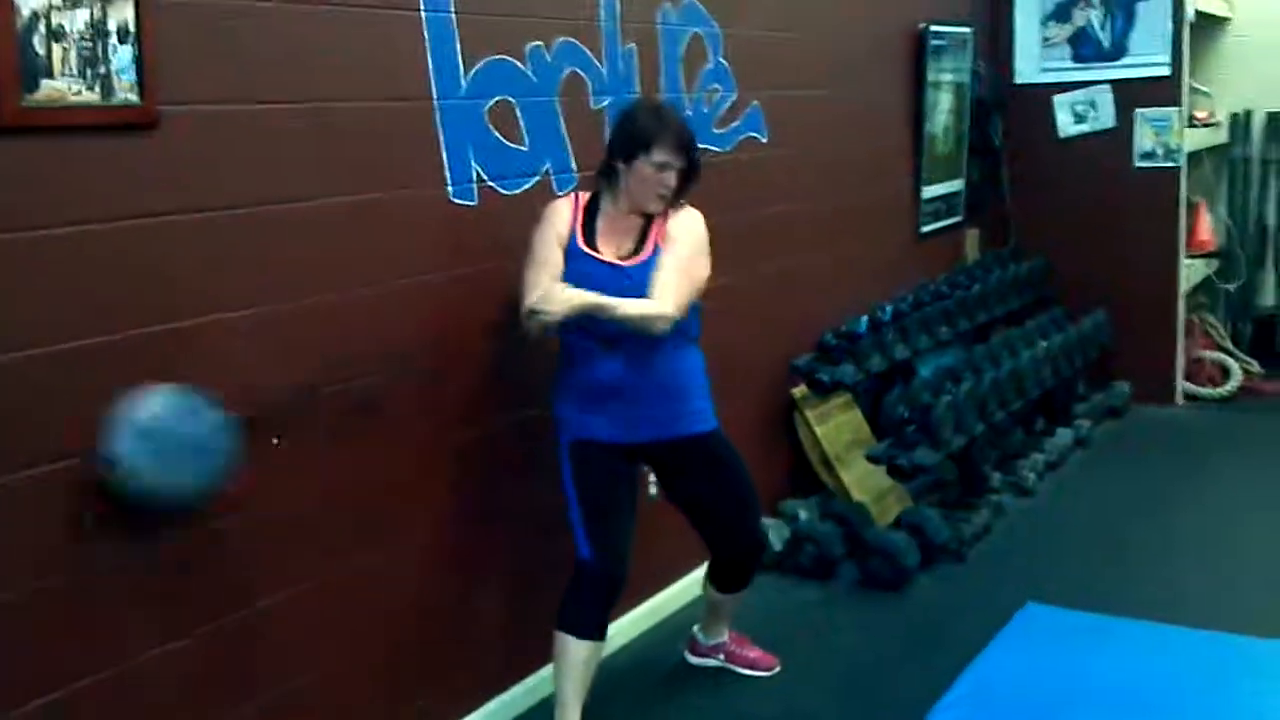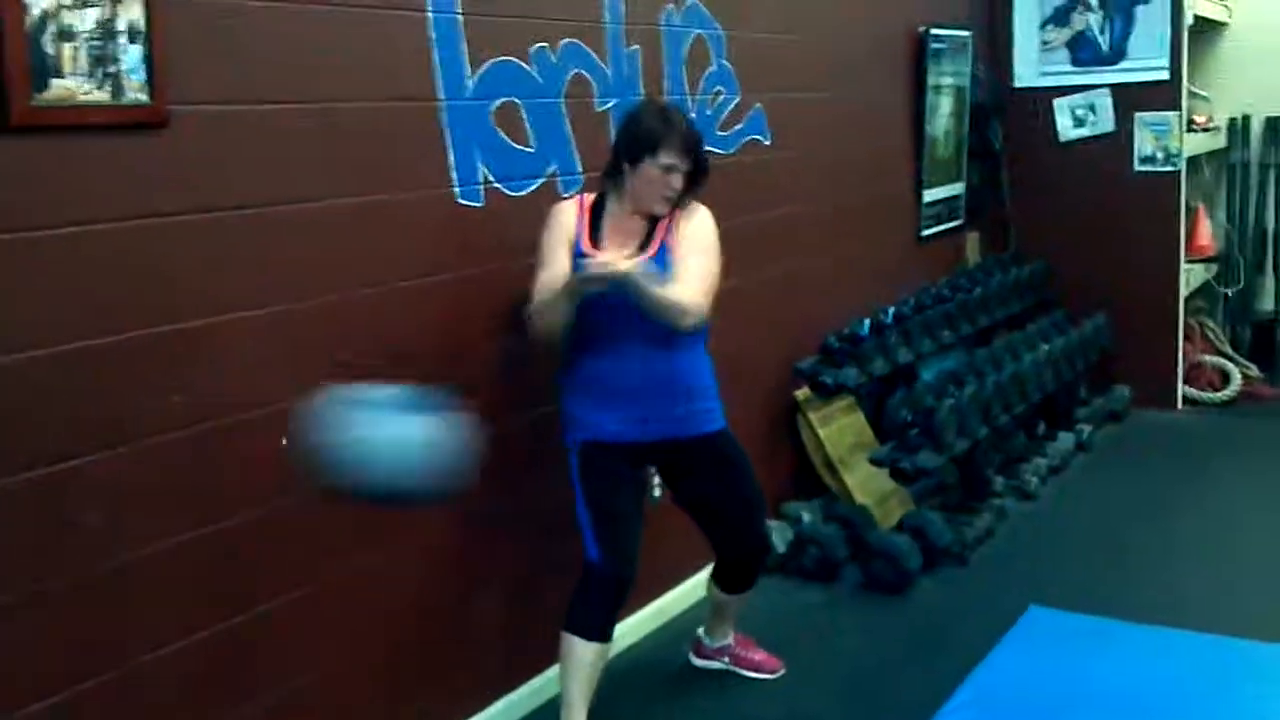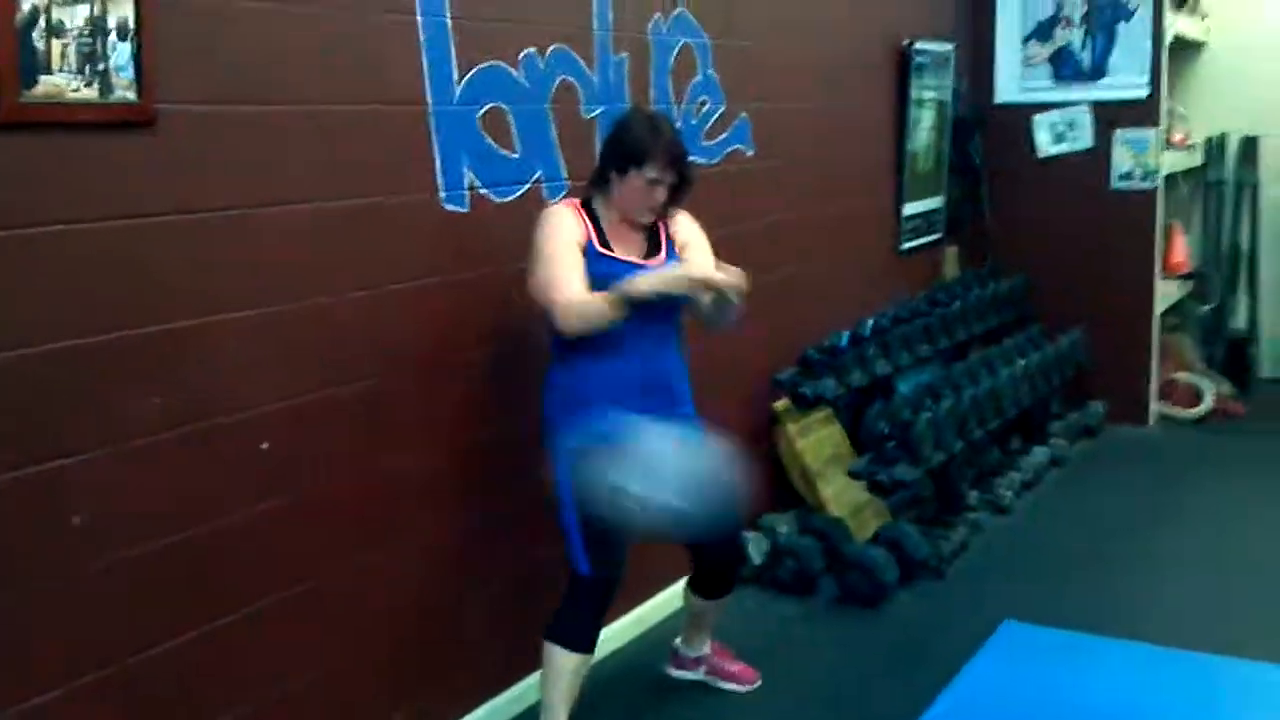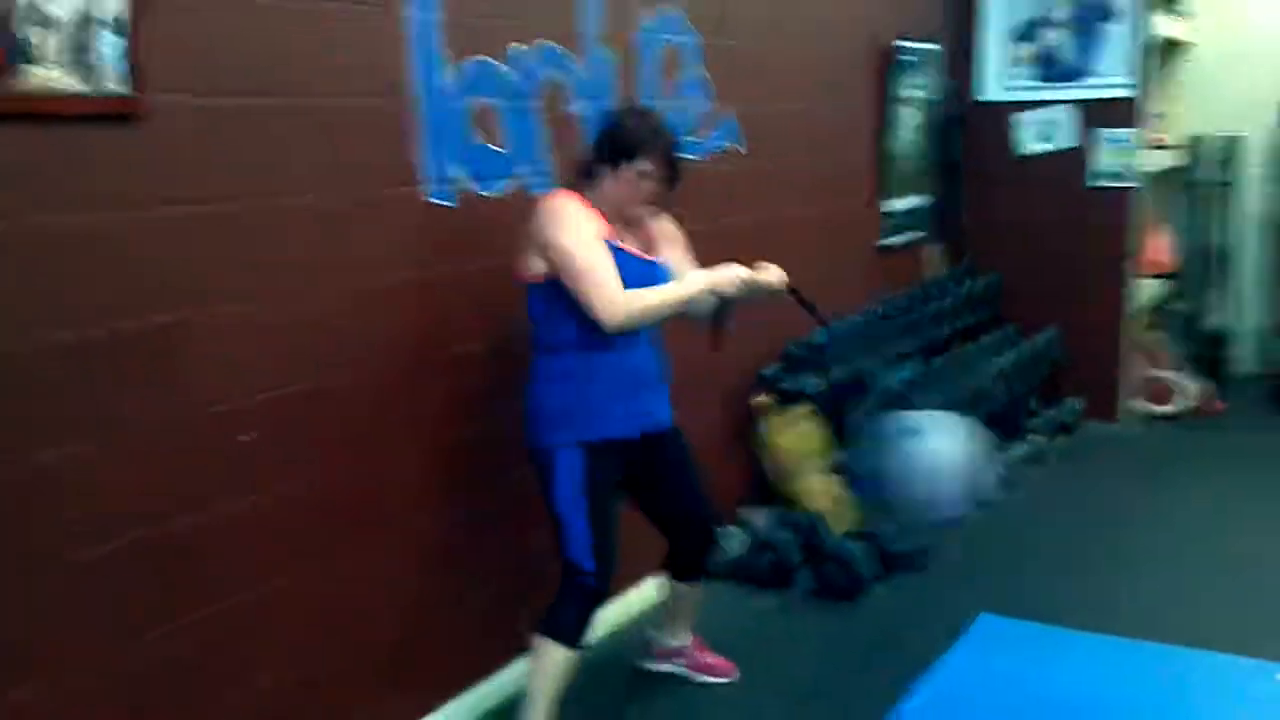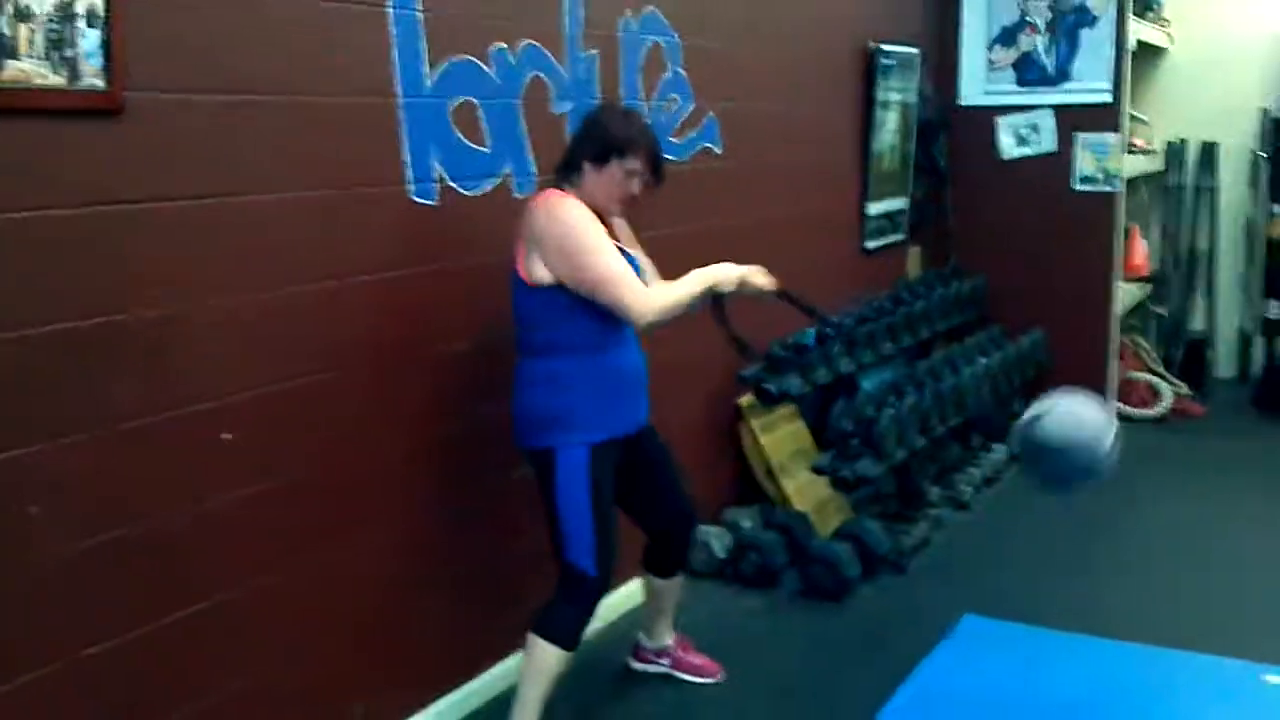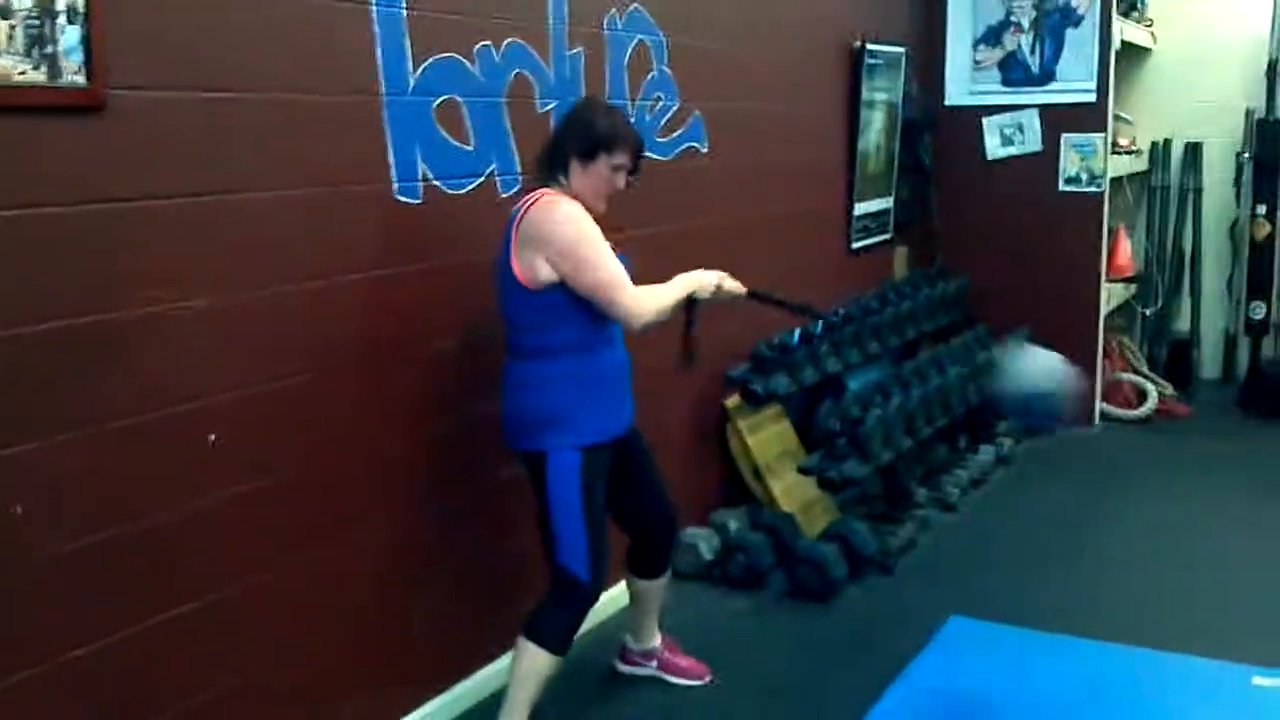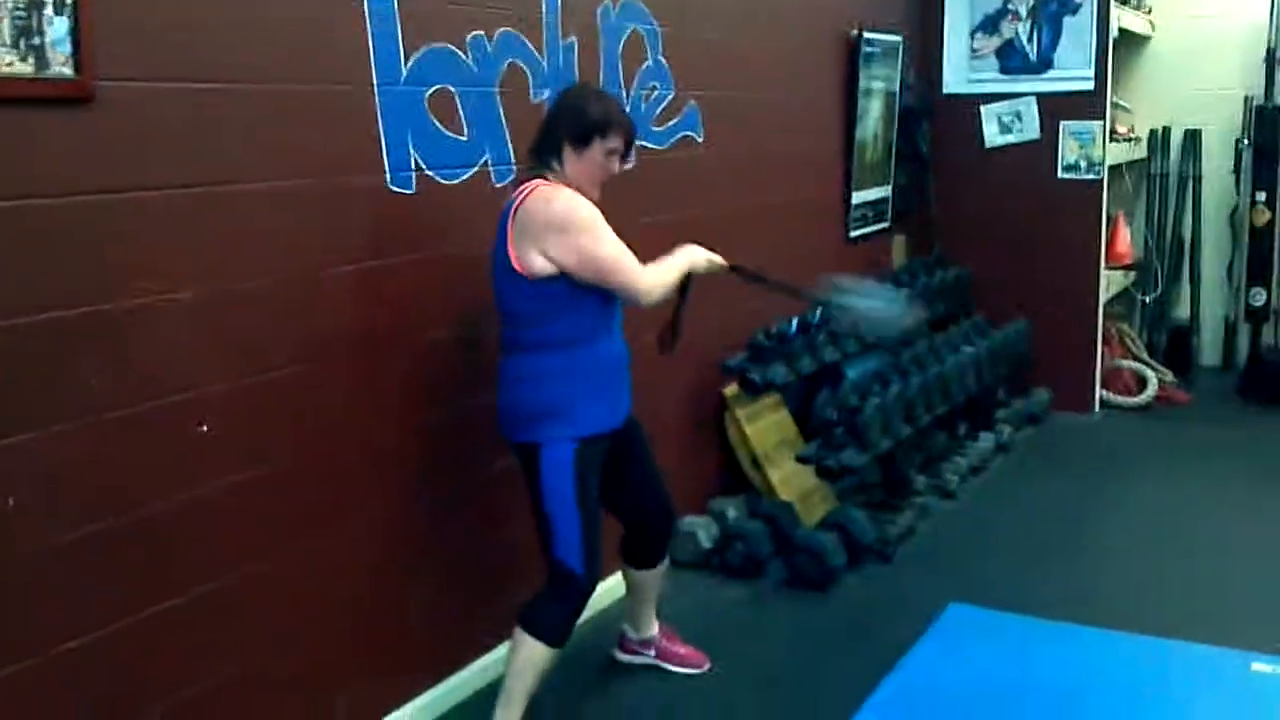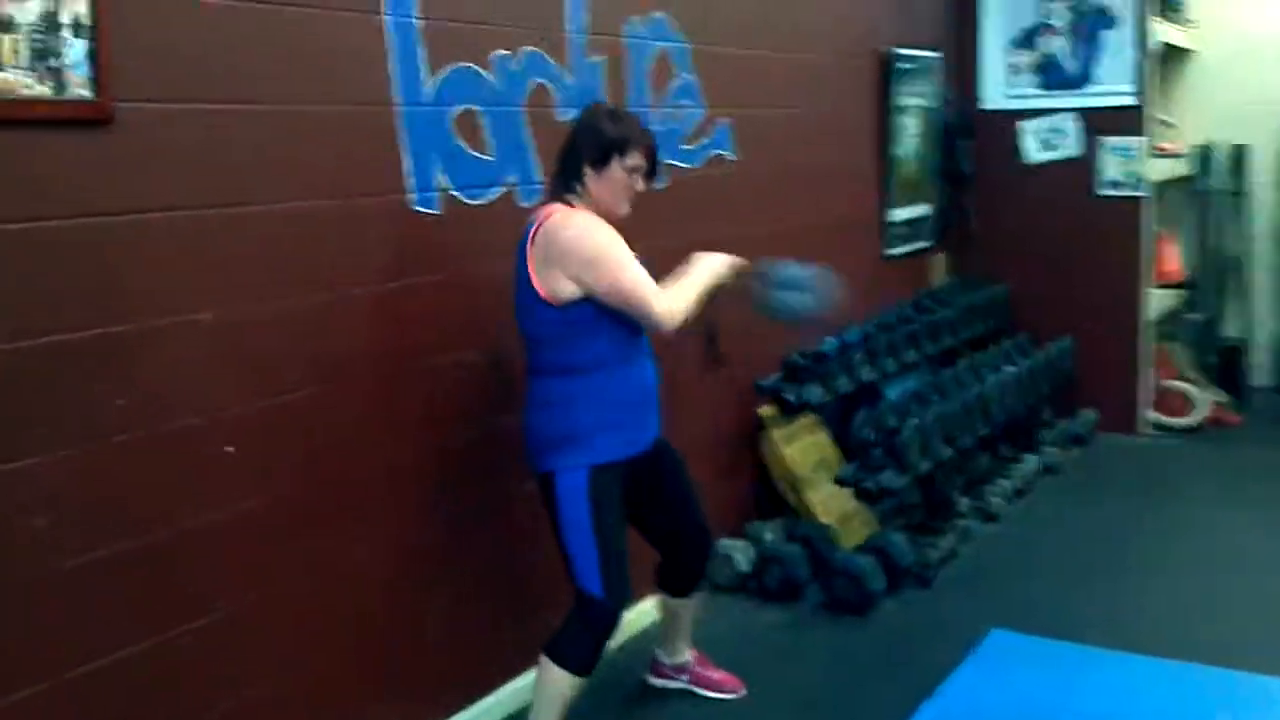
dt=0.1s
person 1, frame 1
left shoulder: (684, 222)
right shoulder: (564, 217)
left elbow: (661, 313)
right elbow: (534, 315)
left wrist: (589, 301)
right wrist: (547, 306)
left hip: (682, 420)
right hip: (594, 428)
left knee: (744, 542)
right knee: (600, 571)
left ankle: (711, 639)
person 1, frame 2
left shoulder: (693, 221)
right shoulder: (570, 217)
left elbow: (689, 310)
right elbow: (543, 320)
left wrist: (631, 276)
right wrist: (574, 285)
left hip: (689, 420)
right hip: (602, 428)
left knee: (748, 543)
right knee: (607, 573)
left ankle: (716, 641)
person 1, frame 3
left shoulder: (678, 226)
right shoulder: (564, 222)
left elbow: (717, 307)
right elbow: (570, 318)
left wrist: (719, 284)
right wrist: (644, 284)
left hip: (668, 425)
right hip: (587, 434)
left knee: (723, 550)
right knee: (594, 582)
left ankle: (696, 652)
person 1, frame 4
left shoulder: (653, 224)
right shoulder: (563, 214)
left elbow: (697, 301)
right elbow: (613, 312)
left wrist: (751, 281)
right wrist: (708, 282)
left hip: (645, 419)
right hip: (577, 431)
left knee: (698, 533)
right knee: (588, 578)
left ankle: (671, 644)
person 1, frame 5
left shoulder: (602, 222)
right shoulder: (560, 216)
left elbow: (643, 294)
right elbow: (640, 309)
left wrist: (727, 280)
right wrist: (709, 277)
left hip: (620, 419)
right hip: (571, 429)
left knee: (675, 525)
right knee: (586, 578)
left ankle: (657, 644)
person 1, frame 6
left shoulder: (576, 216)
right shoulder: (553, 215)
left elbow: (620, 299)
right elbow: (632, 311)
left wrist: (700, 283)
right wrist: (689, 281)
left hip: (603, 420)
right hip: (561, 429)
left knee: (657, 526)
right knee: (577, 582)
left ankle: (643, 645)
person 1, frame 7
left shoulder: (565, 204)
right shoulder: (548, 205)
left elbow: (609, 287)
right elbow: (640, 287)
left wrist: (678, 264)
right wrist: (683, 259)
left hip: (600, 411)
right hip: (556, 422)
left knee: (653, 516)
right knee: (575, 574)
left ankle: (641, 634)
person 1, frame 8
left shoulder: (588, 227)
right shoulder: (570, 229)
left elbow: (631, 311)
right elbow: (663, 315)
left wrist: (697, 275)
right wrist: (704, 270)
left hip: (630, 434)
right hip: (580, 449)
left knee: (691, 540)
right knee: (601, 601)
left ankle: (674, 659)
